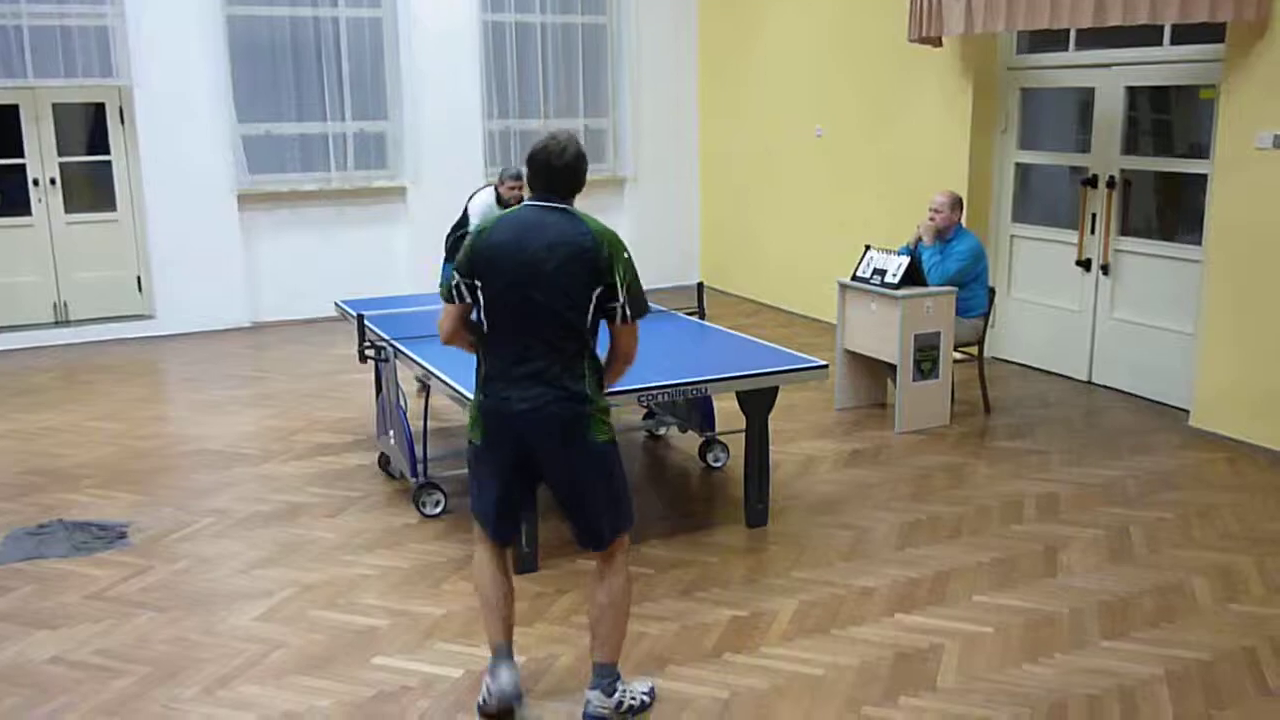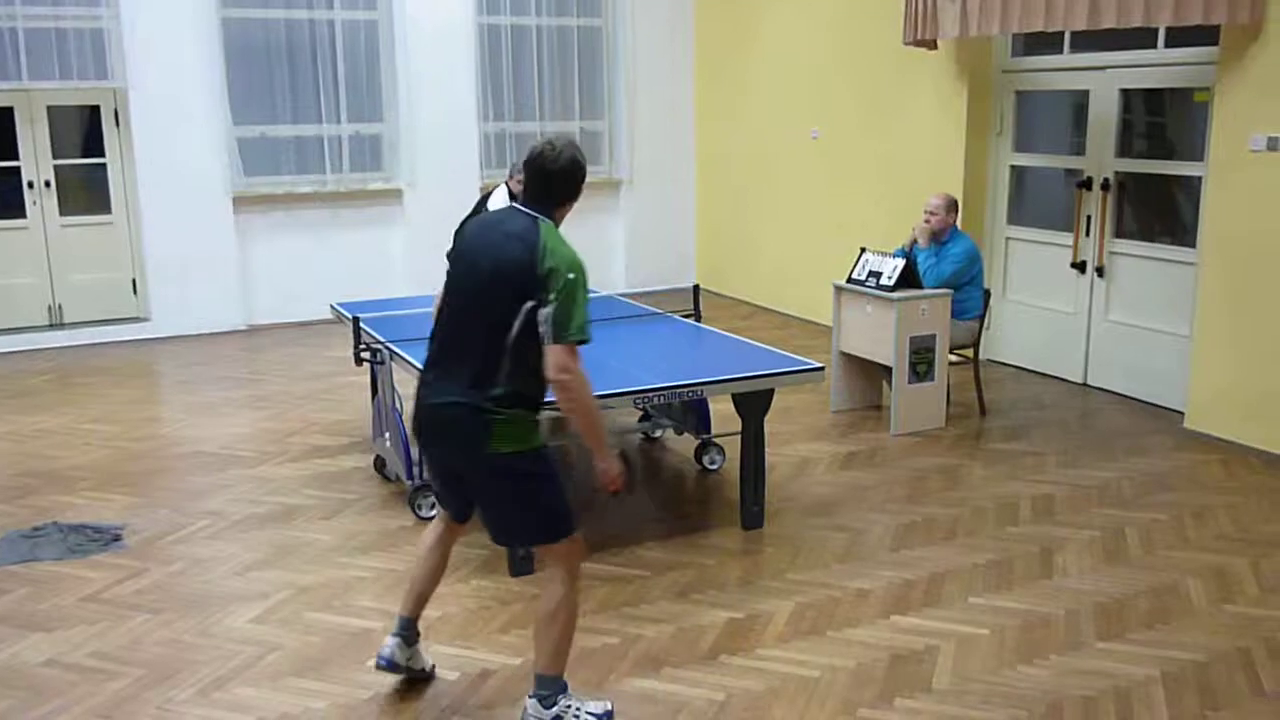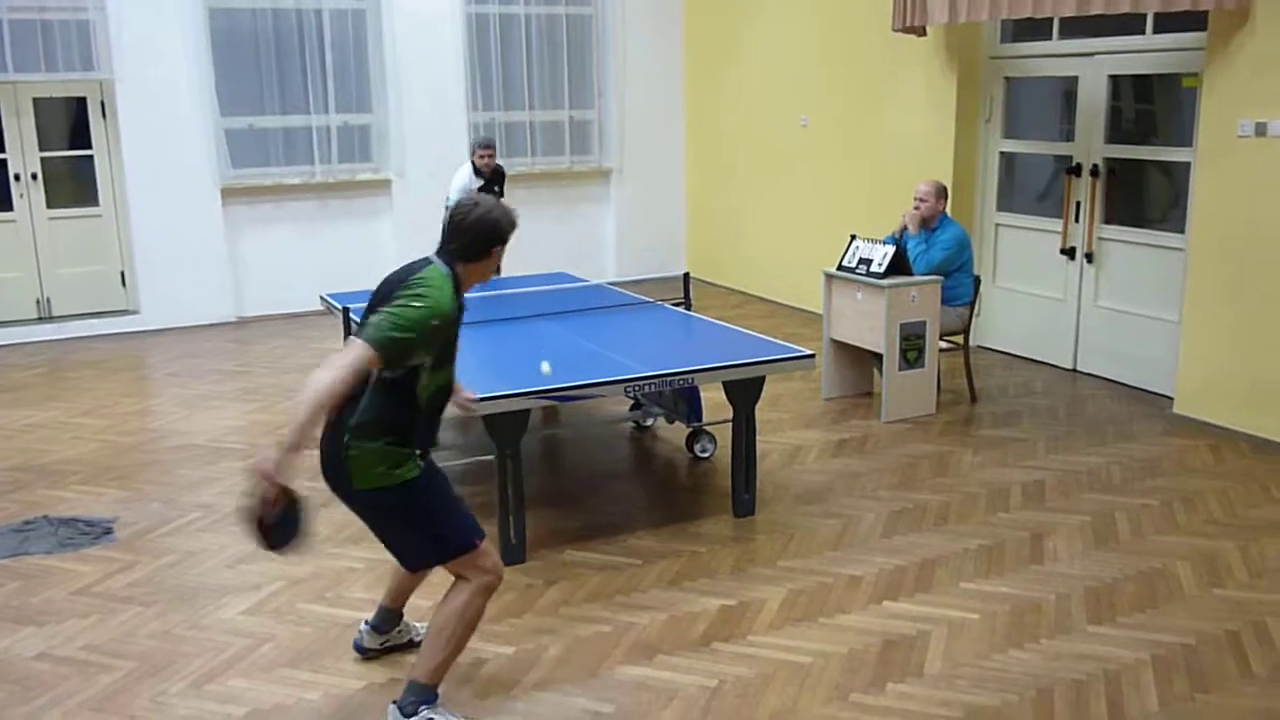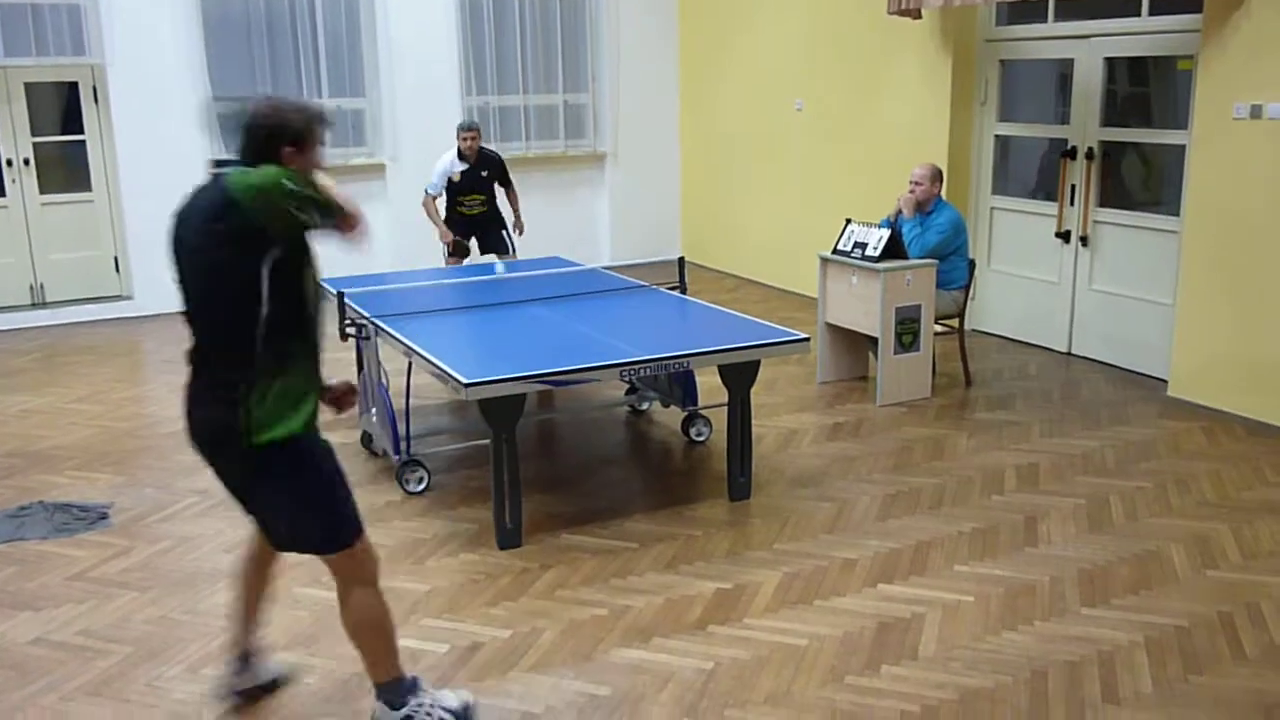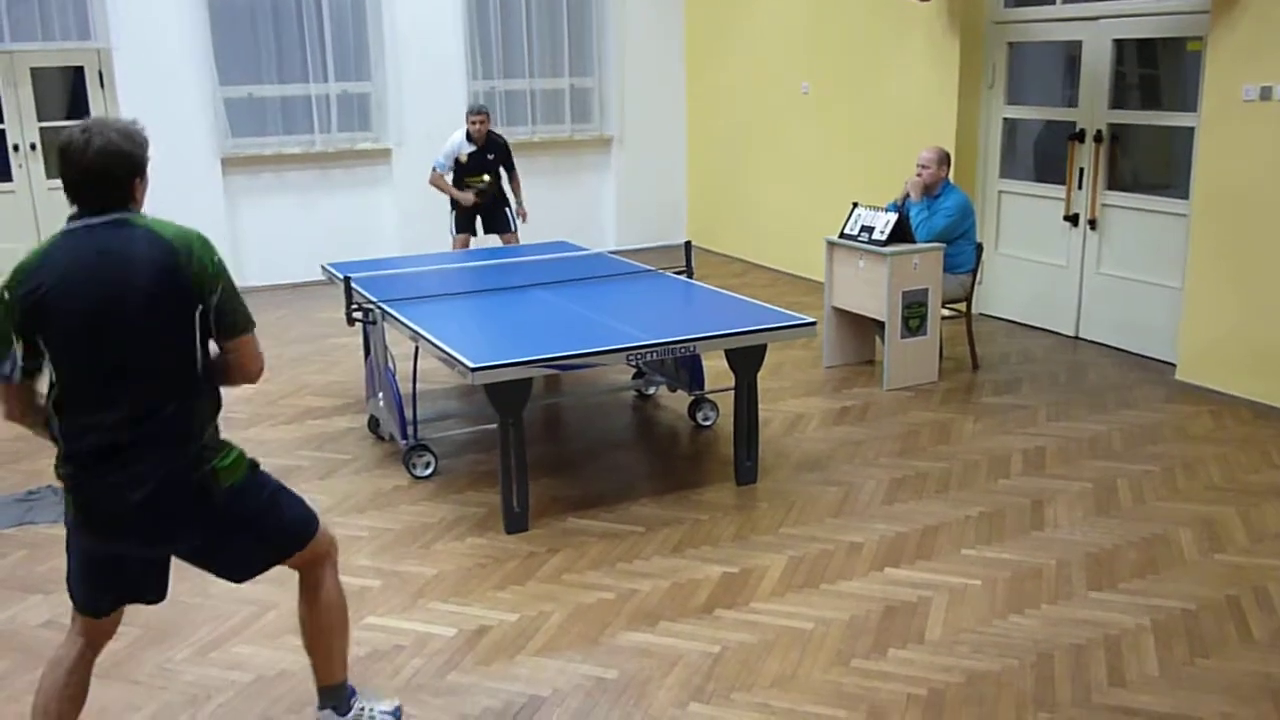
dt=0.4s
person 1, frame 1
left shoulder: (483, 237)
right shoulder: (604, 243)
left elbow: (450, 331)
right elbow: (626, 348)
left hip: (498, 415)
right hip: (576, 417)
left knee: (489, 544)
right knee: (612, 552)
left ankle: (501, 671)
person 1, frame 2
left shoulder: (476, 228)
right shoulder: (559, 261)
right elbow: (561, 374)
right wrist: (603, 453)
left hip: (434, 409)
right hip: (496, 427)
left knee: (450, 520)
right knee: (563, 557)
left ankle: (402, 641)
person 1, frame 3
left shoulder: (420, 275)
right shoulder: (432, 303)
right elbow: (346, 364)
left wrist: (445, 388)
right wrist: (283, 451)
left hip: (370, 446)
right hip: (376, 460)
left knee: (431, 533)
right knee: (482, 570)
left ankle: (383, 627)
person 1, frame 4
left shoulder: (195, 212)
right shoulder: (262, 191)
right elbow: (350, 221)
left wrist: (315, 383)
right wrist: (315, 184)
left hip: (212, 417)
right hip: (269, 423)
left knee: (274, 530)
right knee: (355, 563)
left ankle: (244, 666)
person 1, frame 5
right shoulder: (185, 249)
right elbow: (247, 365)
left hip: (95, 492)
right hip: (195, 476)
left knee: (88, 632)
right knee: (319, 554)
